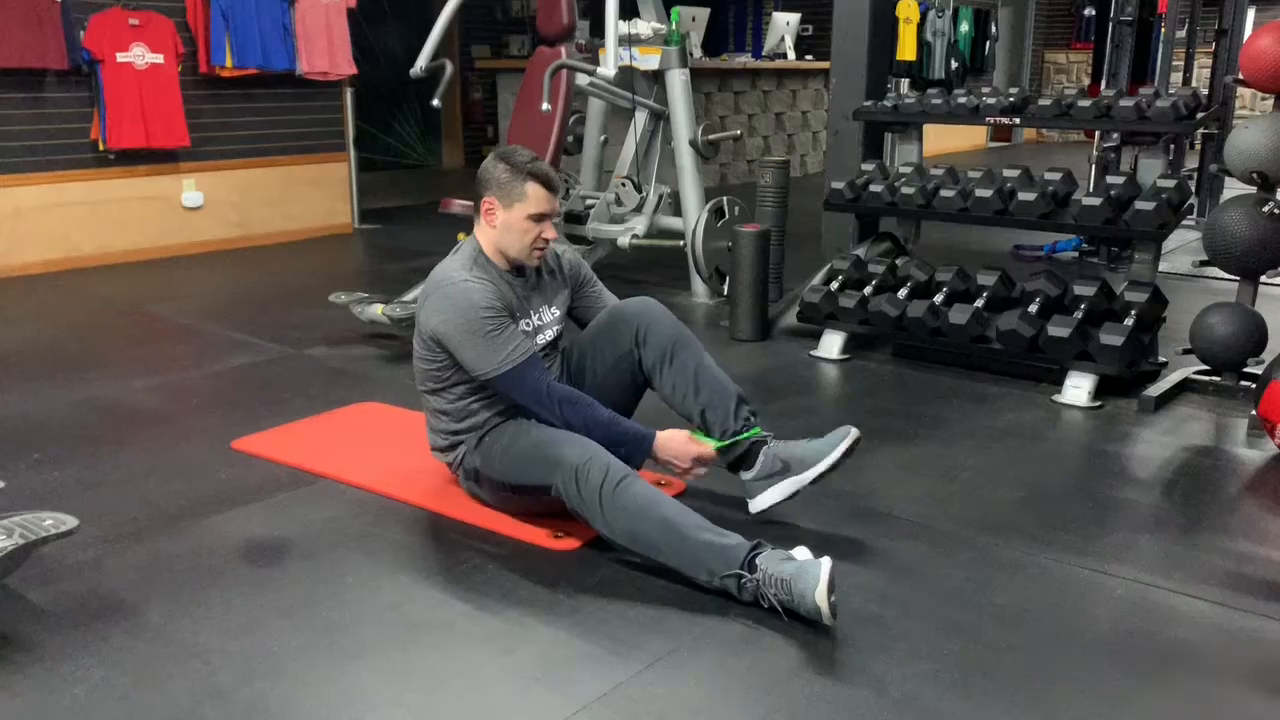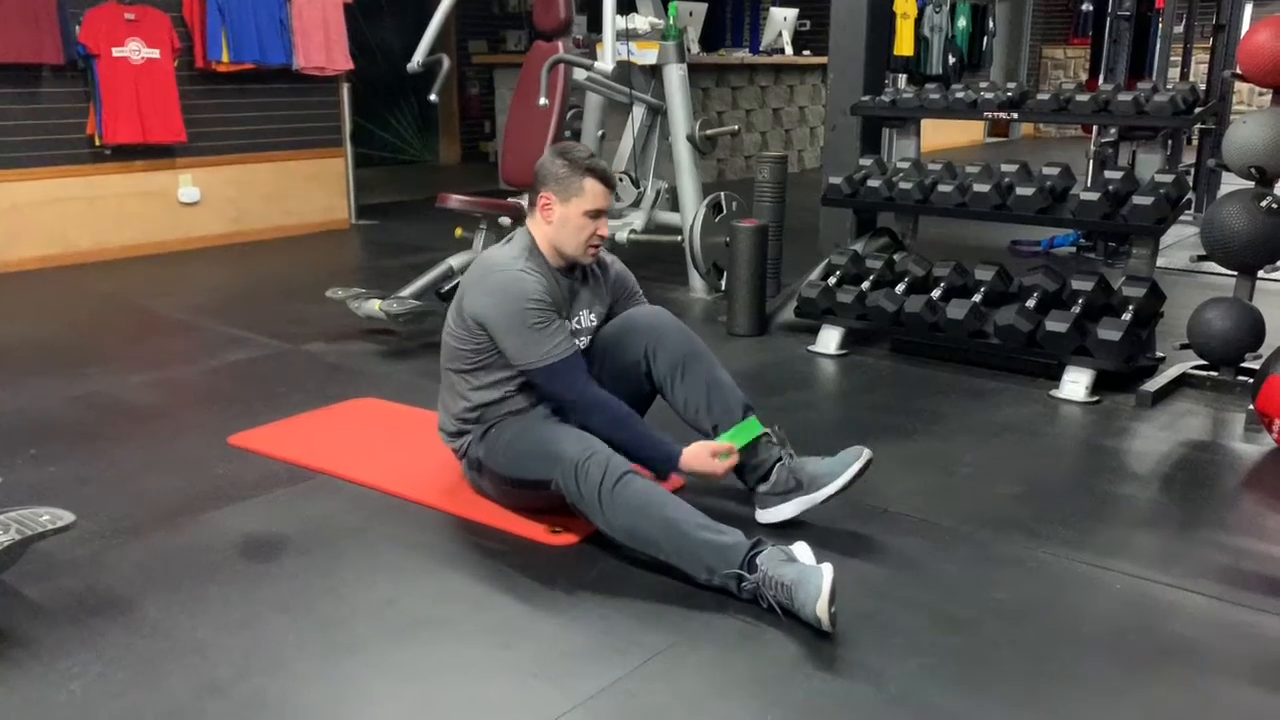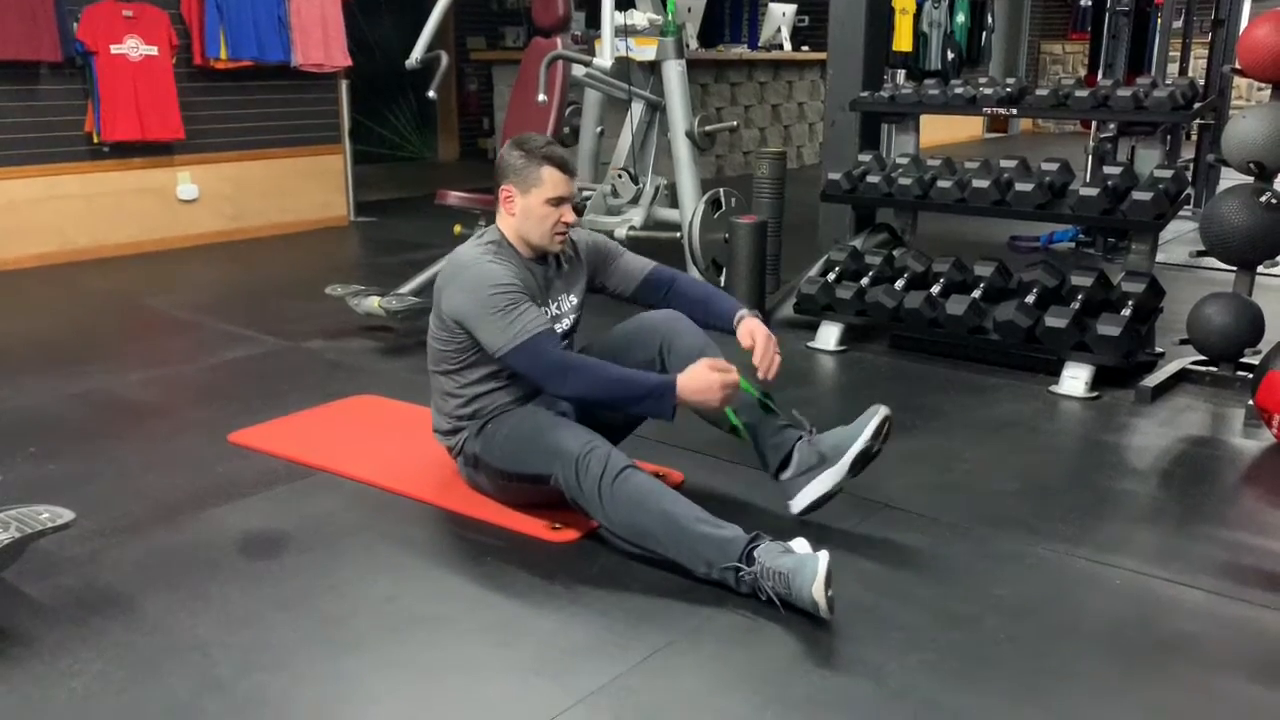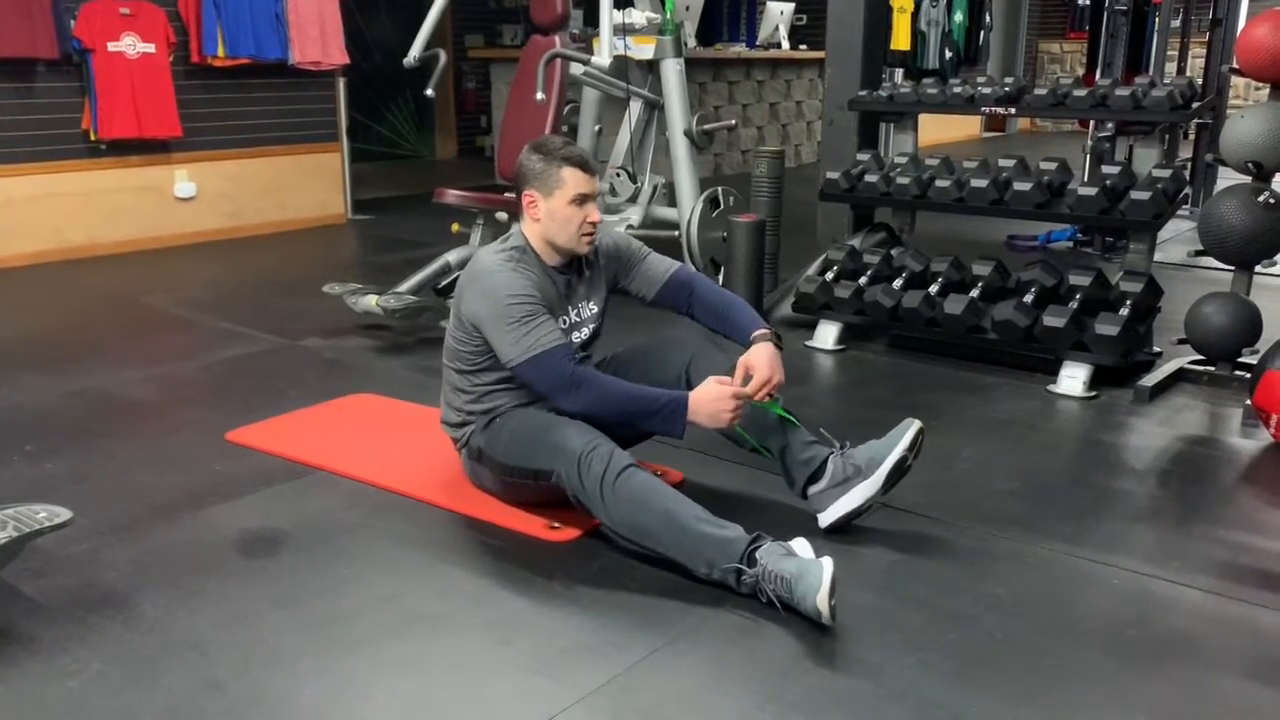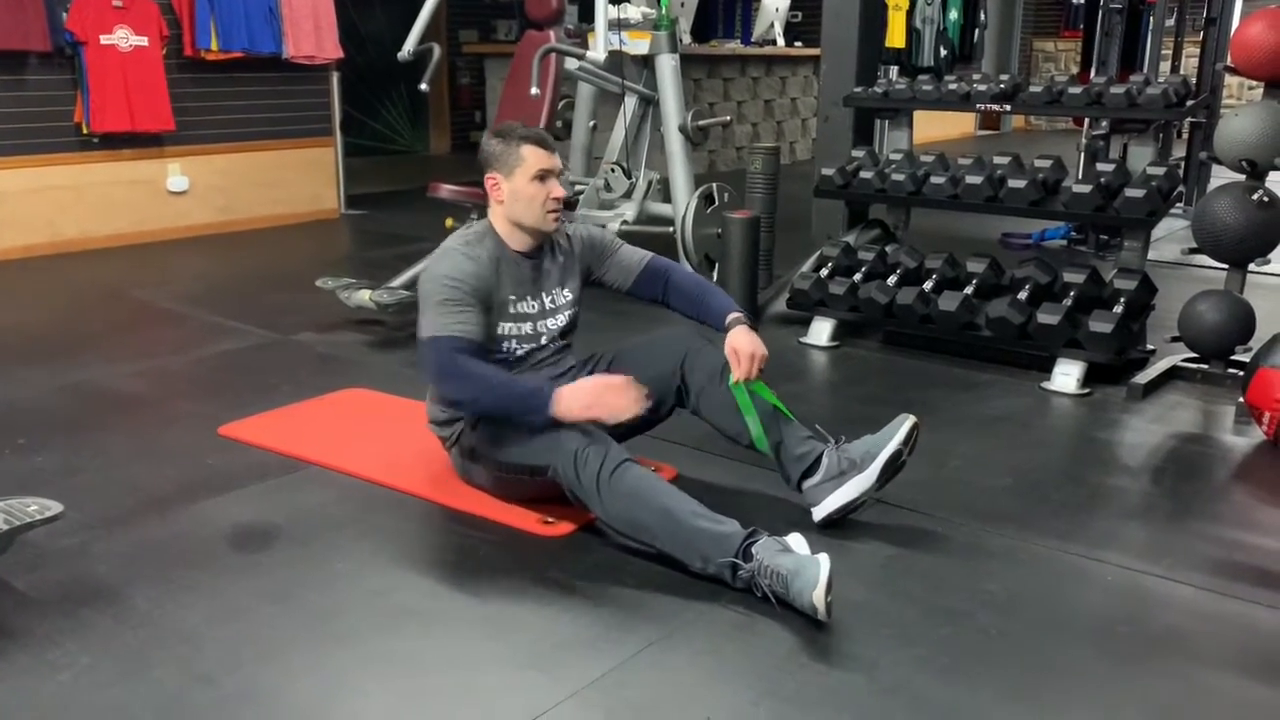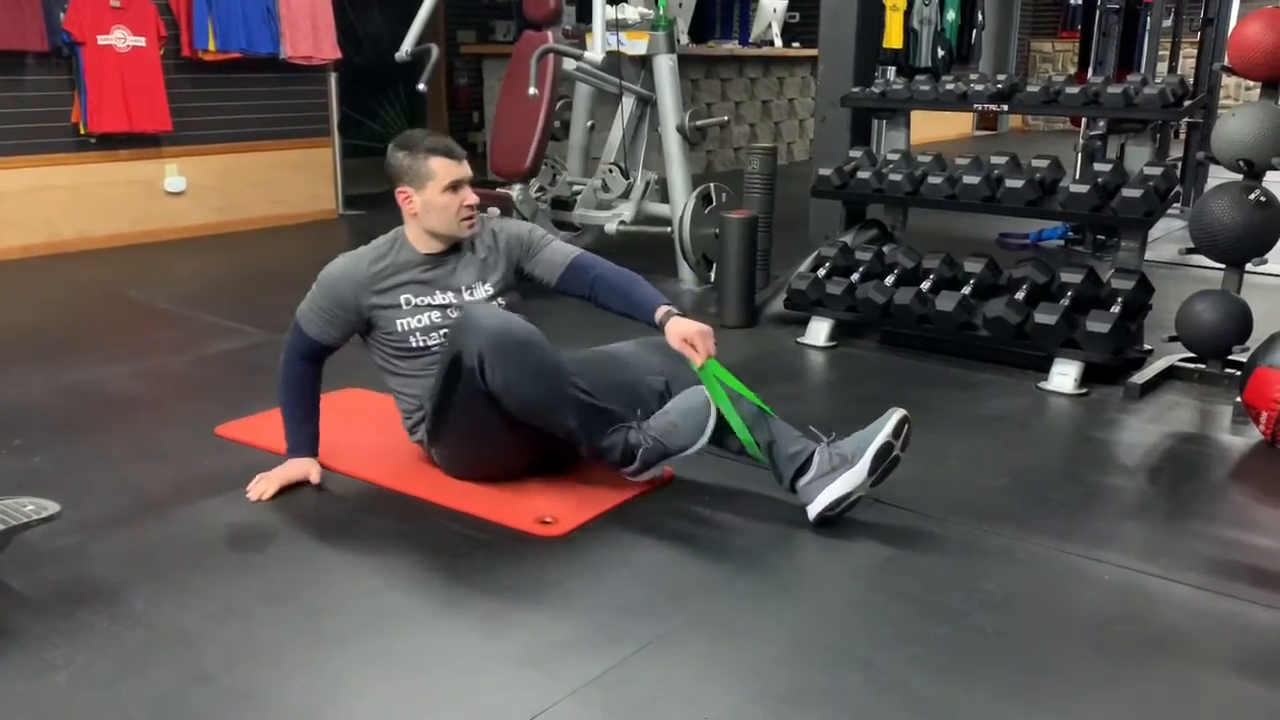
dt=0.5s
person 1, frame 1
left shoulder: (556, 261)
right shoulder: (461, 294)
left elbow: (631, 338)
right elbow: (543, 399)
left wrist: (717, 412)
right wrist: (651, 445)
right hip: (491, 443)
left knee: (643, 315)
right knee: (587, 465)
left ankle: (757, 460)
right ankle: (759, 574)
person 1, frame 2
left shoulder: (600, 268)
right shoulder: (510, 282)
left elbow: (661, 352)
right elbow: (580, 398)
left wrist: (743, 427)
right wrist: (676, 459)
left hip: (566, 403)
right hip: (499, 435)
left knee: (655, 327)
right knee: (588, 463)
left ankle: (771, 473)
right ankle: (761, 571)
person 1, frame 3
left shoulder: (575, 248)
right shoulder: (478, 276)
left elbow: (667, 284)
right elbow: (559, 371)
left wrist: (743, 318)
right wrist: (675, 390)
left hip: (565, 397)
right hip: (494, 431)
left knee: (667, 326)
right knee: (585, 458)
left ankle: (794, 460)
right ankle: (757, 564)
person 1, frame 4
left shoulder: (602, 249)
right shoulder: (499, 280)
left elbow: (692, 289)
right elbow: (569, 387)
left wrist: (761, 338)
right wrist: (686, 408)
left hip: (574, 400)
right hip: (500, 427)
left knee: (695, 355)
right knee: (588, 457)
left ankle: (824, 475)
right ankle: (759, 565)
person 1, frame 5
left shoulder: (574, 242)
right shoulder: (457, 269)
left elbow: (664, 278)
right elbow: (452, 378)
left wrist: (735, 323)
right wrist: (559, 400)
left hip: (565, 393)
right hip: (486, 429)
left knee: (691, 347)
right knee: (584, 454)
left ankle: (818, 469)
right ankle: (755, 562)
person 1, frame 6
left shoulder: (504, 238)
right shoulder: (355, 277)
left elbow: (588, 274)
right elbow: (302, 354)
left wrist: (664, 315)
right wrist: (303, 452)
left hip: (538, 413)
right hip: (465, 436)
left knee: (670, 360)
right knee: (485, 324)
left ankle: (812, 470)
right ankle: (629, 445)
